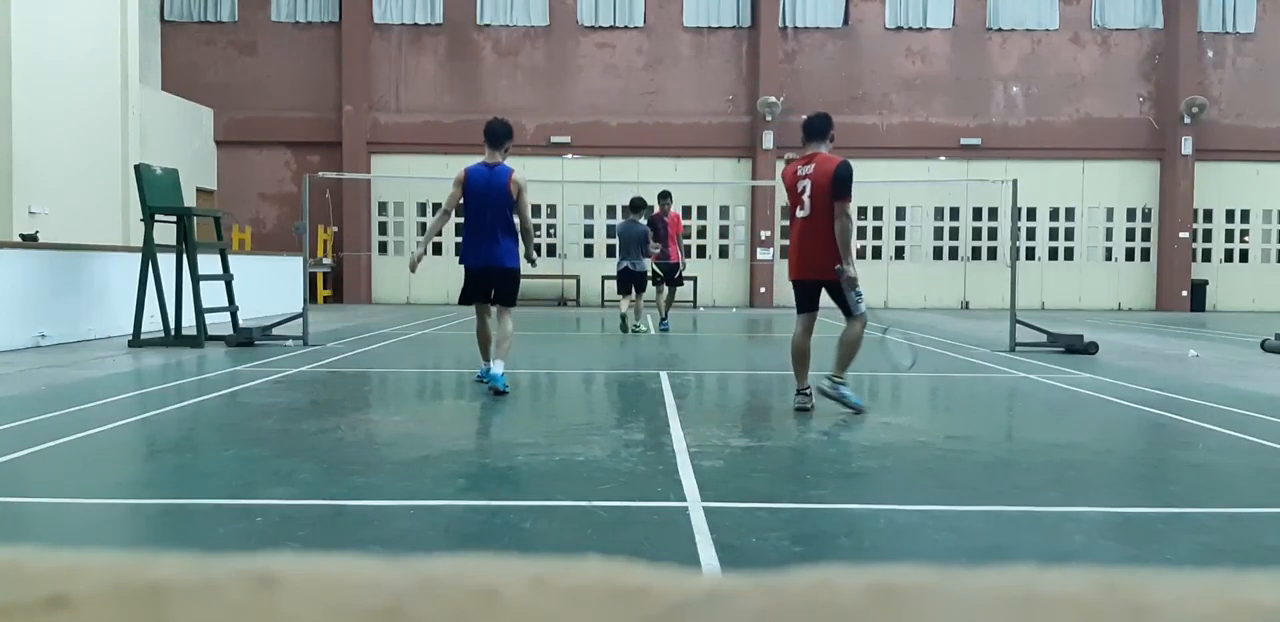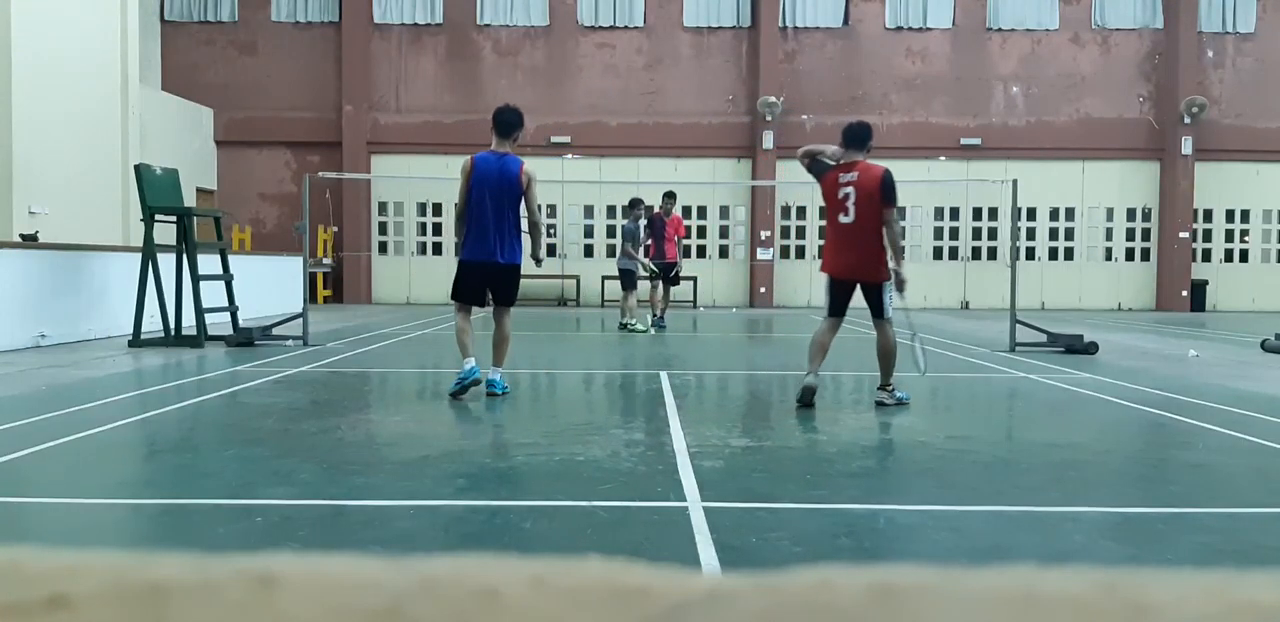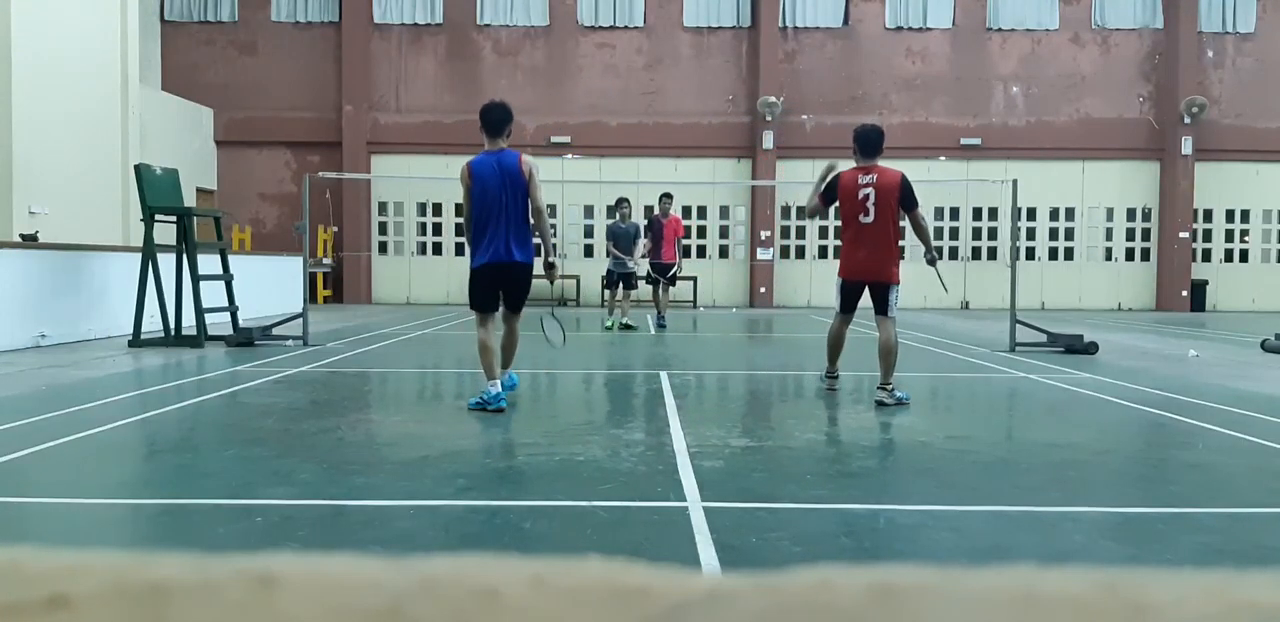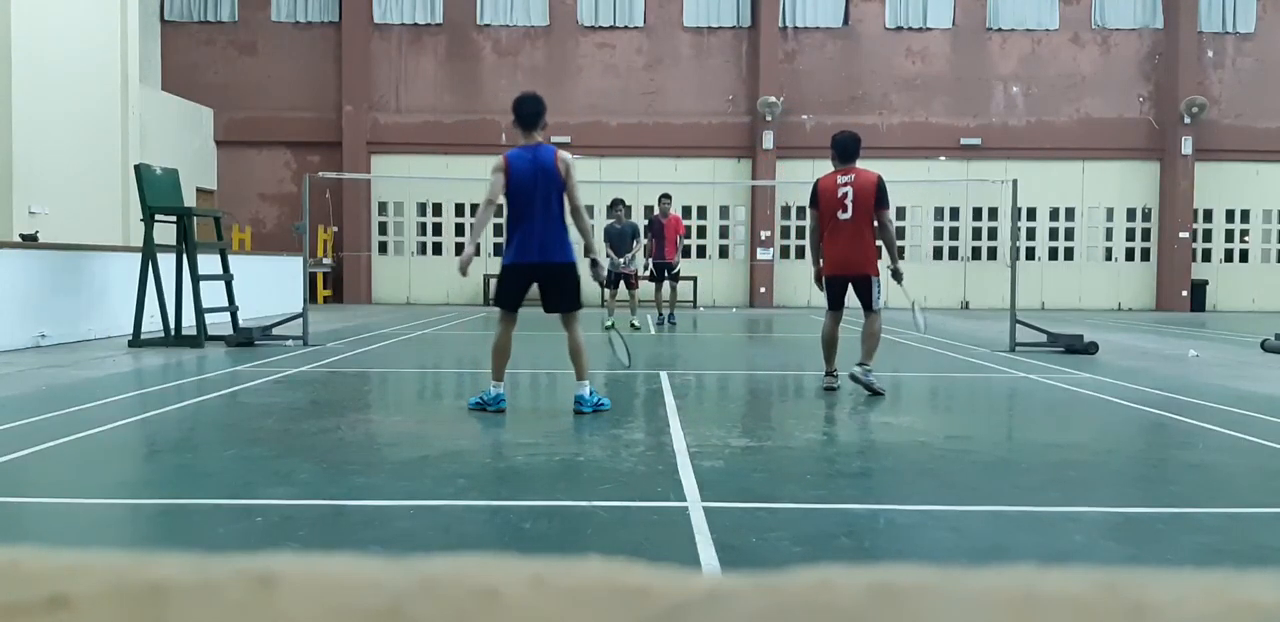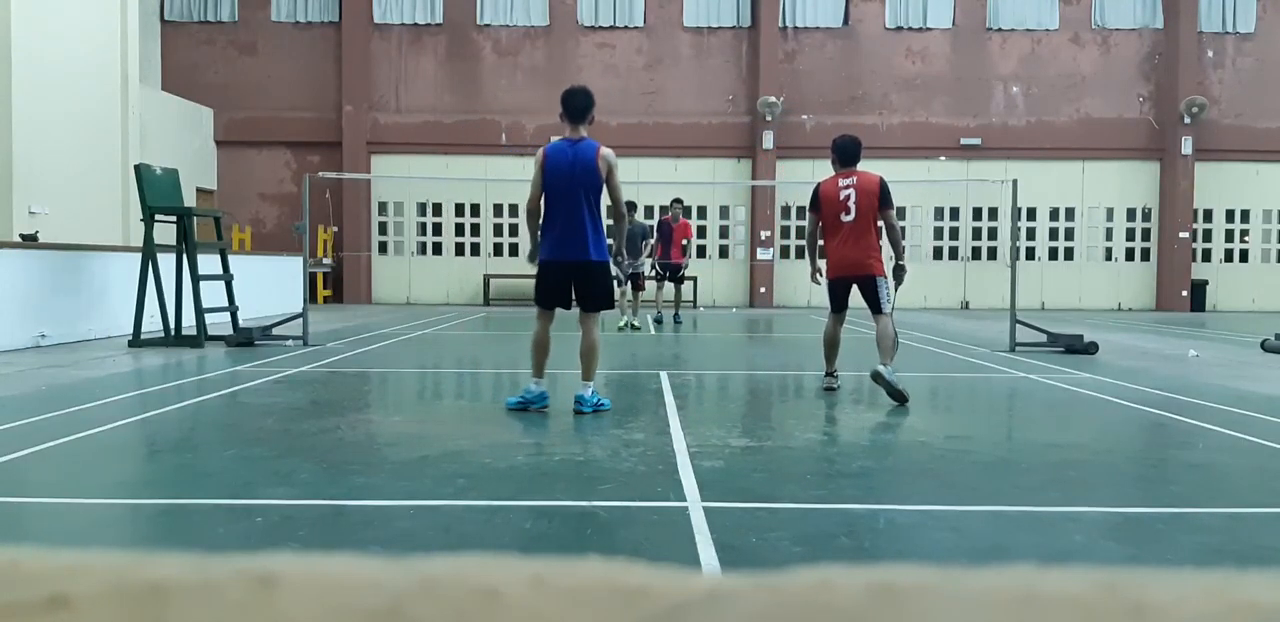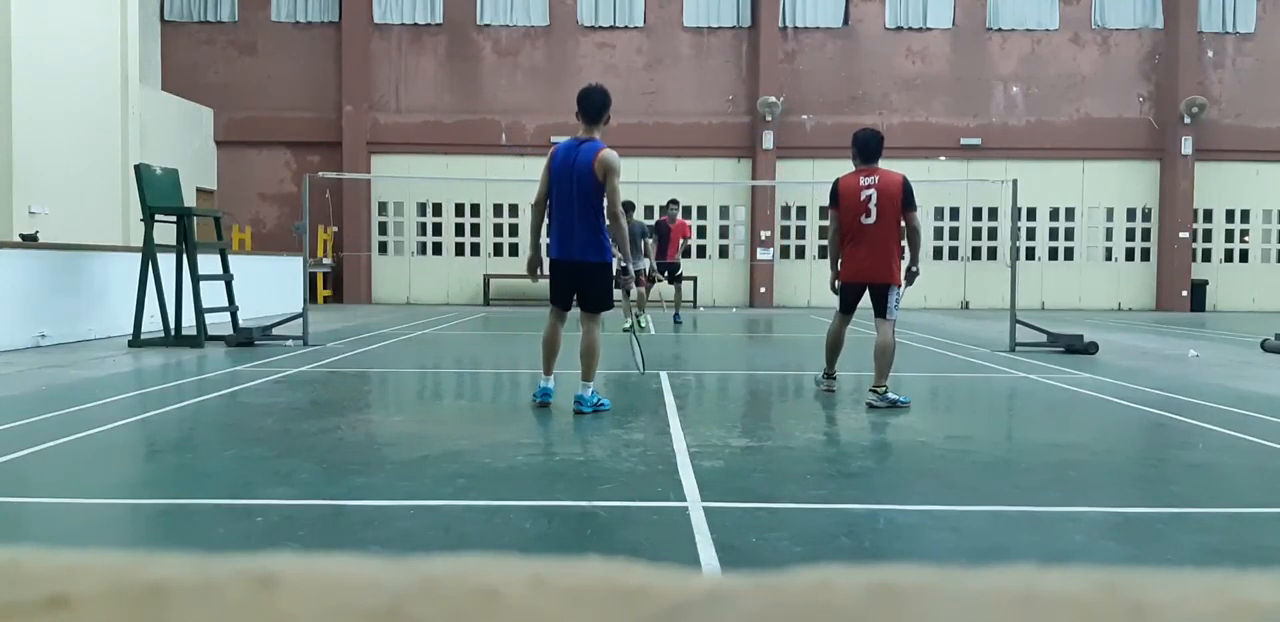
dt=0.4s
person 1, frame 1
left shoulder: (466, 175)
right shoulder: (515, 179)
left elbow: (445, 213)
right elbow: (525, 224)
left wrist: (422, 246)
right wrist: (530, 252)
left hip: (475, 259)
right hip: (506, 260)
left knee: (482, 313)
right knee: (504, 315)
left ankle: (487, 366)
right ankle: (497, 370)
person 1, frame 2
left shoulder: (471, 164)
right shoulder: (524, 171)
left elbow: (461, 210)
right elbow: (534, 218)
left wrist: (465, 242)
right wrist: (536, 251)
left hip: (474, 254)
right hip: (508, 257)
left knee: (463, 311)
right knee: (502, 315)
left ankle: (470, 366)
right ankle: (495, 377)
person 1, frame 3
left shoulder: (470, 169)
right shoulder: (526, 163)
left elbow: (468, 219)
right elbow: (538, 210)
left wrist: (475, 254)
right wrist: (549, 254)
left hip: (486, 258)
right hip: (520, 257)
left knee: (485, 323)
right knee: (512, 319)
left ankle: (494, 391)
right ankle: (506, 375)
person 1, frame 4
left shoulder: (505, 163)
right shoulder: (562, 159)
left elbow: (490, 204)
right elbow: (577, 210)
left wrist: (471, 246)
right wrist: (593, 253)
left hip: (518, 257)
right hip: (558, 257)
left knee: (506, 323)
right knee: (571, 324)
left ankle: (495, 392)
right ankle: (584, 393)
person 1, frame 5
left shoulder: (545, 154)
right shoulder: (604, 156)
left elbow: (532, 206)
right elbow: (619, 210)
left wrist: (534, 245)
right wrist: (620, 248)
left hip: (553, 253)
right hip: (591, 254)
left knee: (544, 319)
right knee: (589, 322)
left ankle: (537, 388)
right ankle: (586, 394)
person 1, frame 6
left shoulder: (556, 152)
right shoulder: (606, 157)
left elbow: (539, 204)
right elbow: (614, 213)
left wrist: (534, 248)
right wrist: (628, 260)
left hip: (561, 252)
right hip: (593, 255)
left knee: (556, 316)
right knee: (590, 322)
left ankle: (546, 384)
right ankle: (586, 394)
person 2, frame 1
left shoulder: (793, 169)
right shoulder: (839, 166)
right elbow: (842, 217)
left wrist: (793, 160)
right wrist: (847, 263)
left hip: (798, 262)
right hip: (830, 265)
left knee: (804, 324)
right knee: (857, 319)
left ankle: (802, 392)
right ankle: (835, 379)
person 2, frame 2
left shoulder: (828, 173)
right shoulder: (881, 175)
left elbow: (802, 154)
right elbow: (890, 223)
left wrist: (825, 150)
right wrist: (898, 265)
left hip: (837, 266)
right hip: (873, 266)
left knee: (830, 323)
right knee: (883, 325)
left ankle: (811, 376)
right ankle: (886, 389)
person 2, frame 3
left shoulder: (840, 180)
right shoulder: (897, 179)
left elbow: (811, 212)
right elbow: (917, 220)
left wrist: (821, 179)
right wrist: (930, 249)
left hip: (851, 266)
right hip: (885, 268)
left knee: (842, 319)
right knee: (886, 324)
left ankle: (831, 373)
right ankle: (886, 387)
person 2, frame 4
left shoulder: (821, 184)
right shoulder: (874, 181)
left elbow: (815, 228)
right elbow: (885, 225)
left wrist: (816, 264)
right wrist: (894, 262)
left hip: (833, 264)
right hip: (864, 263)
left knee: (833, 316)
right knee: (873, 314)
left ankle: (830, 373)
right ankle: (863, 366)
person 2, frame 5
left shoulder: (822, 188)
right shoulder: (876, 182)
left elbow: (812, 231)
right elbow: (891, 224)
left wrist: (813, 263)
right wrist: (900, 260)
left hip: (837, 266)
right hip: (869, 264)
left knee: (835, 318)
right knee: (883, 317)
left ankle: (830, 375)
right ankle: (885, 367)
person 2, frame 6
left shoulder: (841, 184)
right shoulder: (899, 182)
left elbow: (834, 231)
right elbow: (913, 226)
left wrist: (834, 268)
right wrist: (914, 262)
left hip: (852, 269)
right hip: (886, 270)
left knee: (841, 319)
right knee: (885, 326)
left ankle: (828, 375)
right ankle: (878, 390)
